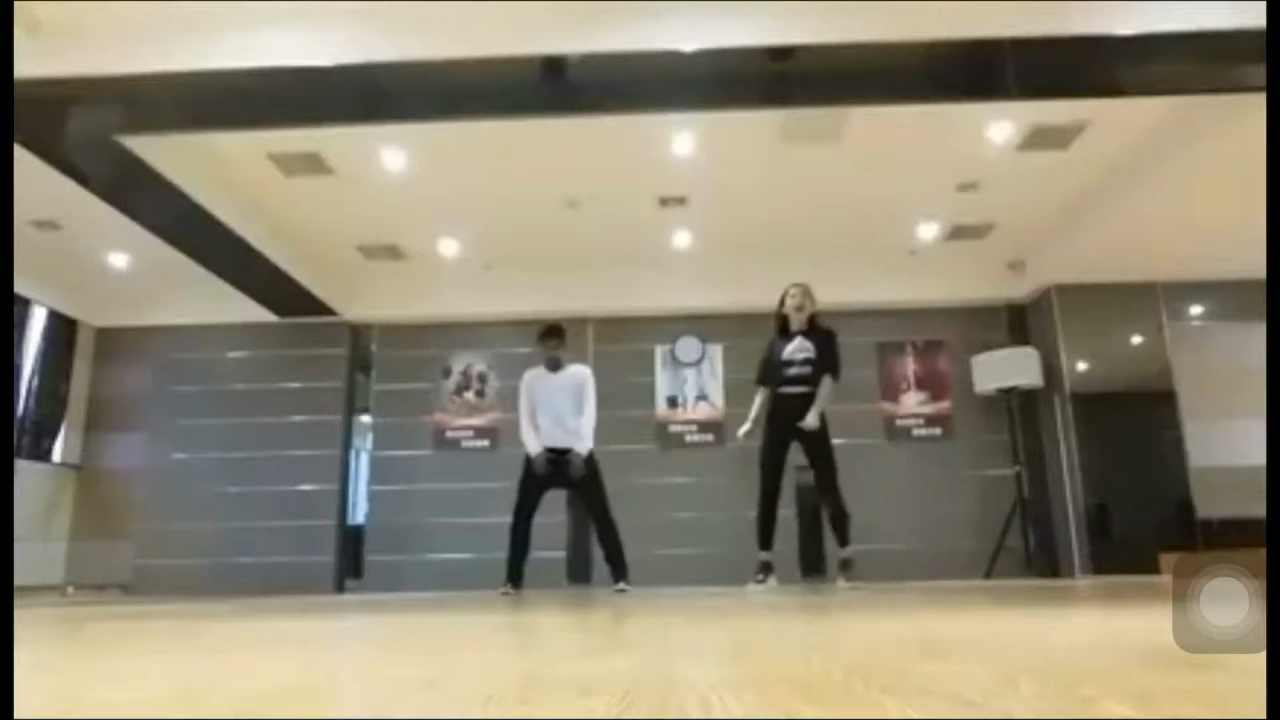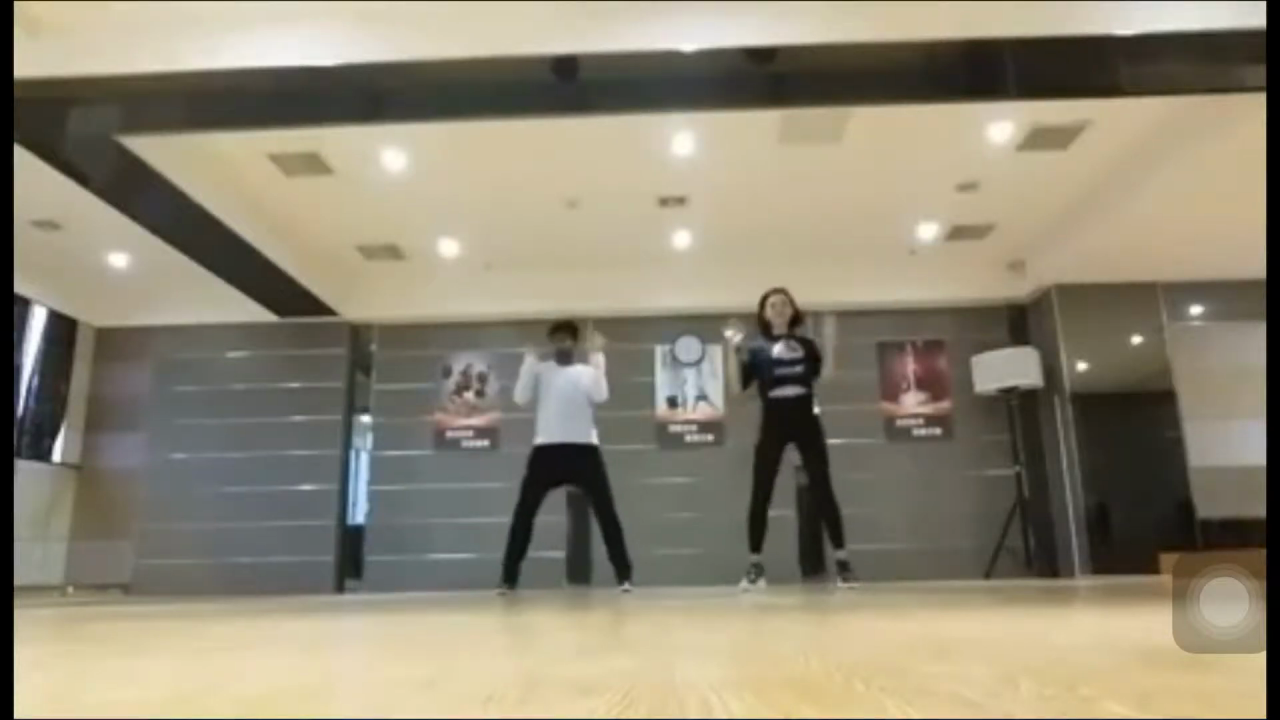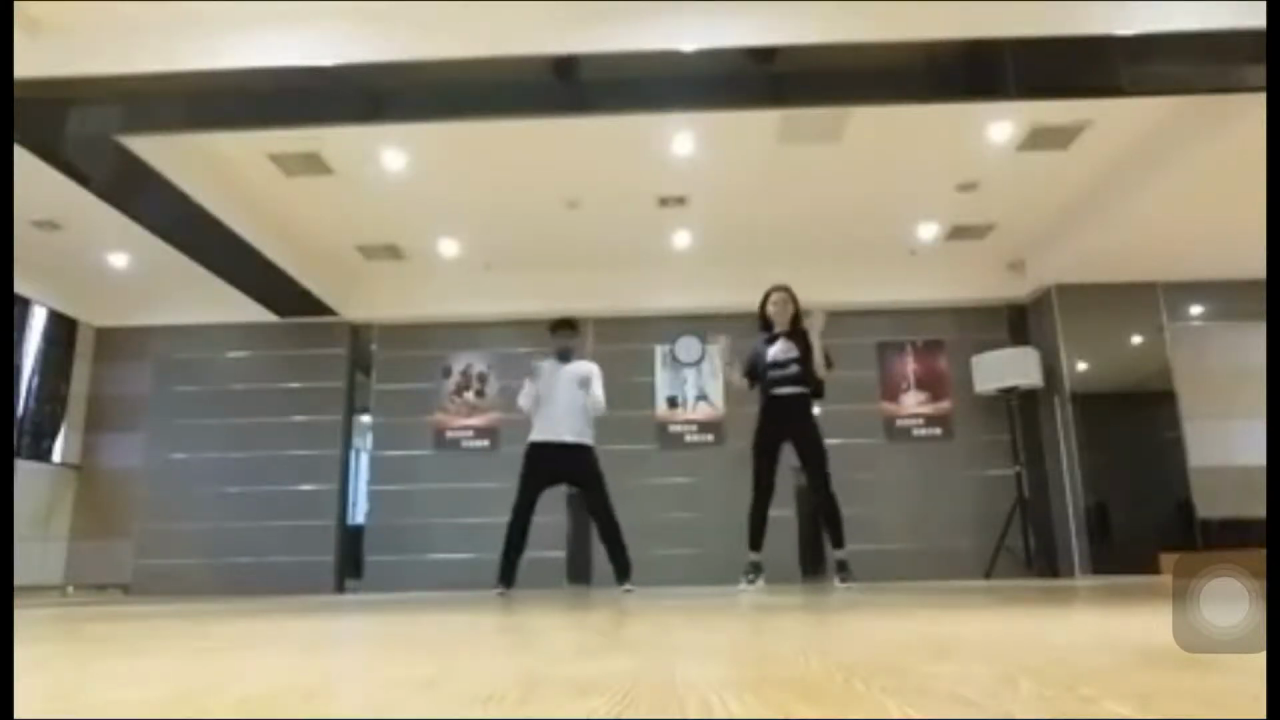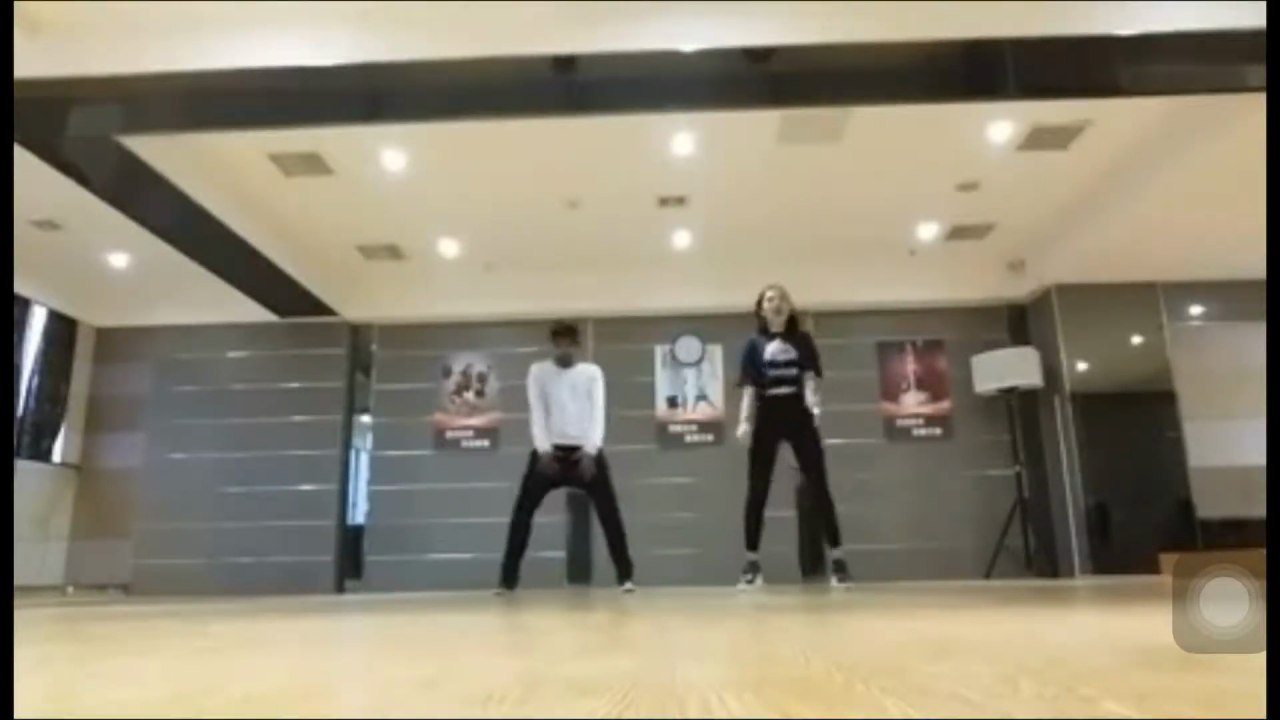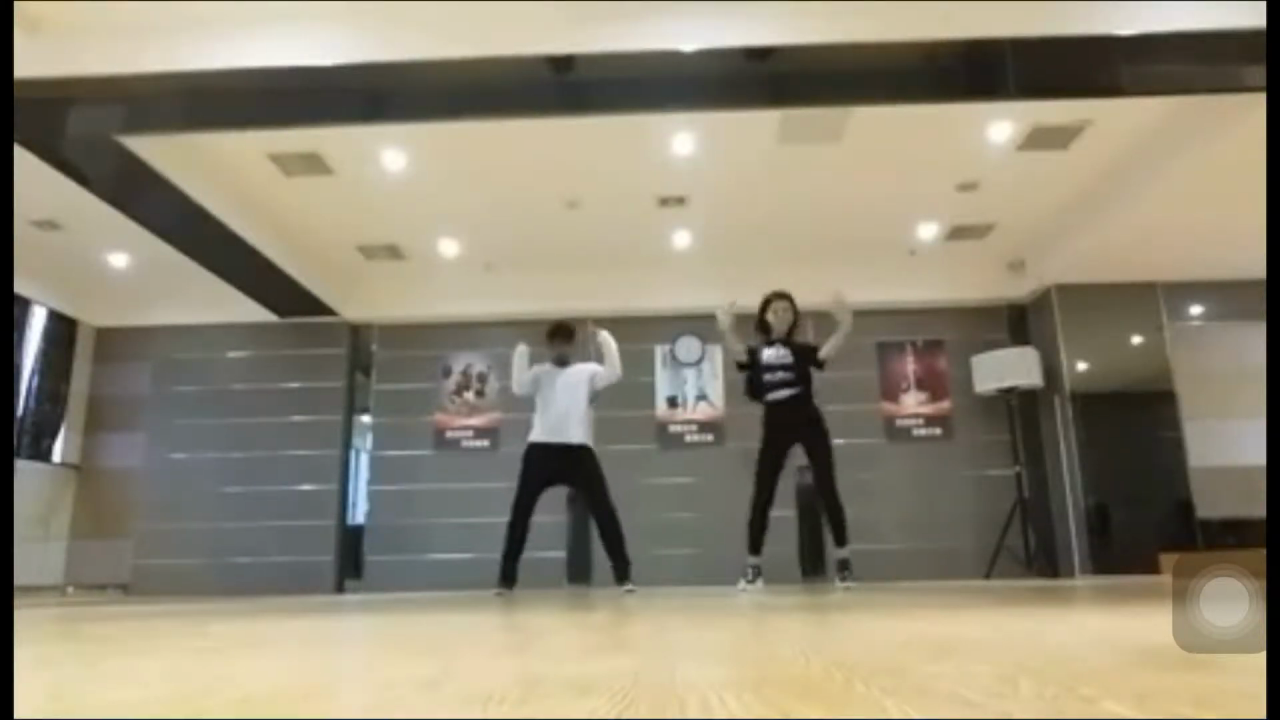
dt=1s
person 1, frame 1
left shoulder: (824, 336)
right shoulder: (776, 343)
left elbow: (829, 377)
right elbow: (764, 384)
left wrist: (816, 411)
right wrist: (750, 420)
left hip: (810, 418)
right hip: (777, 418)
left knee: (828, 486)
right knee: (769, 492)
left ankle: (845, 559)
right ankle: (766, 564)
person 1, frame 2
left shoulder: (805, 344)
right shoulder: (757, 346)
left elbow: (824, 377)
right elbow: (738, 384)
right wrist: (735, 351)
left hip: (804, 418)
right hip: (773, 421)
left knee: (821, 488)
right knee: (761, 492)
left ankle: (841, 562)
right ankle: (755, 566)
person 1, frame 3
left shoulder: (805, 338)
right shoulder: (759, 344)
left elbow: (821, 373)
right elbow: (744, 384)
left wrist: (815, 336)
left hip: (801, 416)
right hip: (770, 419)
left knee: (822, 488)
right knee: (762, 492)
left ankle: (841, 562)
right ankle: (754, 565)
person 1, frame 4
left shoulder: (803, 340)
right shoulder: (755, 344)
left elbow: (810, 375)
right elbow: (749, 386)
left wrist: (811, 395)
right wrist: (744, 420)
left hip: (799, 416)
right hip: (767, 418)
left knee: (818, 488)
right knee: (757, 491)
left ankle: (837, 561)
right ankle: (752, 564)
person 1, frame 5
left shoulder: (800, 349)
right shoulder: (757, 351)
left elbow: (824, 354)
right elbow: (739, 355)
left wrist: (844, 327)
right wrist: (727, 330)
left hip: (808, 421)
right hip: (776, 425)
left knee: (827, 489)
right knee: (762, 495)
left ankle: (843, 561)
right ankle: (753, 567)
person 2, frame 1
left shoulder: (582, 374)
right shoulder: (530, 378)
left elbow: (588, 415)
right elbow: (526, 419)
left wrist: (581, 452)
right wrist: (535, 451)
left hip: (576, 453)
right hip: (542, 454)
left knee: (600, 513)
right knee: (522, 514)
left ankle: (620, 575)
right ankle: (513, 579)
person 2, frame 2
left shoulder: (587, 372)
right shoulder: (540, 370)
left elbow: (600, 397)
right elbow: (521, 398)
left wrist: (597, 358)
right wrist: (529, 361)
left hip: (583, 449)
right hip: (546, 450)
left knee: (606, 511)
right knee: (524, 512)
left ankle: (623, 575)
right ankle: (509, 578)
person 2, frame 3
left shoulder: (589, 369)
right shoulder: (540, 368)
left elbow: (599, 408)
right elbow: (525, 405)
left wrist: (588, 390)
right wrist: (531, 384)
left hip: (579, 449)
right hip: (542, 448)
left knee: (602, 511)
right knee: (521, 511)
left ankle: (623, 575)
right ankle: (505, 579)
person 2, frame 4
left shoulder: (592, 372)
right shoulder: (538, 371)
left elbow: (597, 412)
right elbow: (537, 412)
left wrist: (591, 449)
right wrist: (544, 450)
left hip: (585, 451)
right hip: (549, 451)
left knee: (609, 512)
right knee: (522, 511)
left ankle: (625, 576)
right ankle: (508, 578)
person 2, frame 5
left shoulder: (587, 371)
right shoulder: (539, 373)
left elbow: (613, 376)
right elbow: (519, 389)
left wrist: (606, 342)
right wrist: (521, 353)
left hip: (578, 449)
right hip: (542, 449)
left knee: (604, 510)
right knee: (520, 511)
left ankle: (623, 575)
right ankle: (507, 578)
